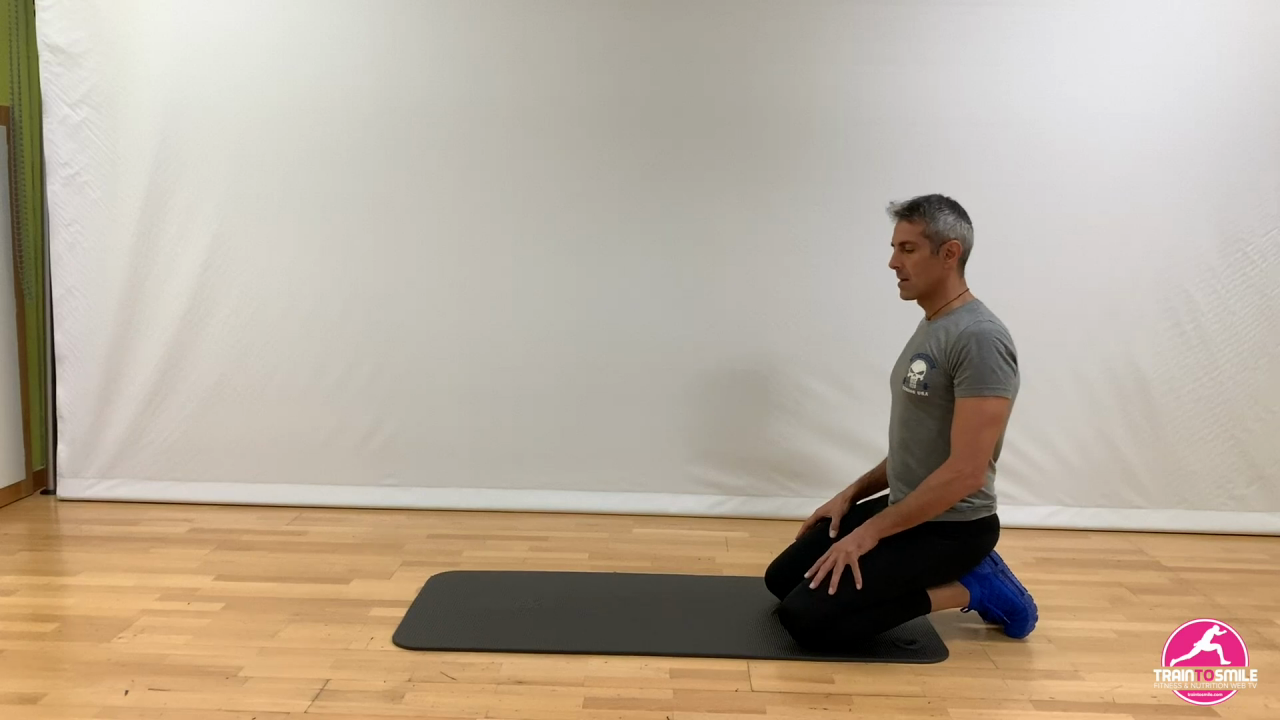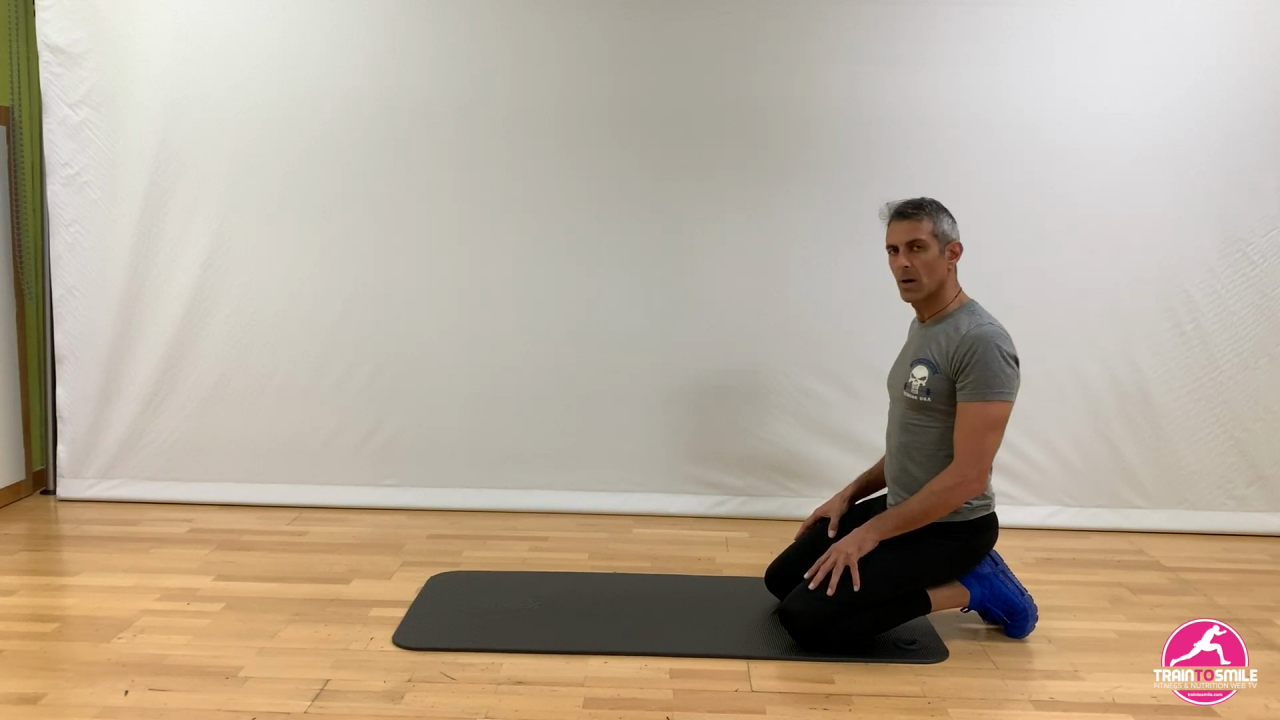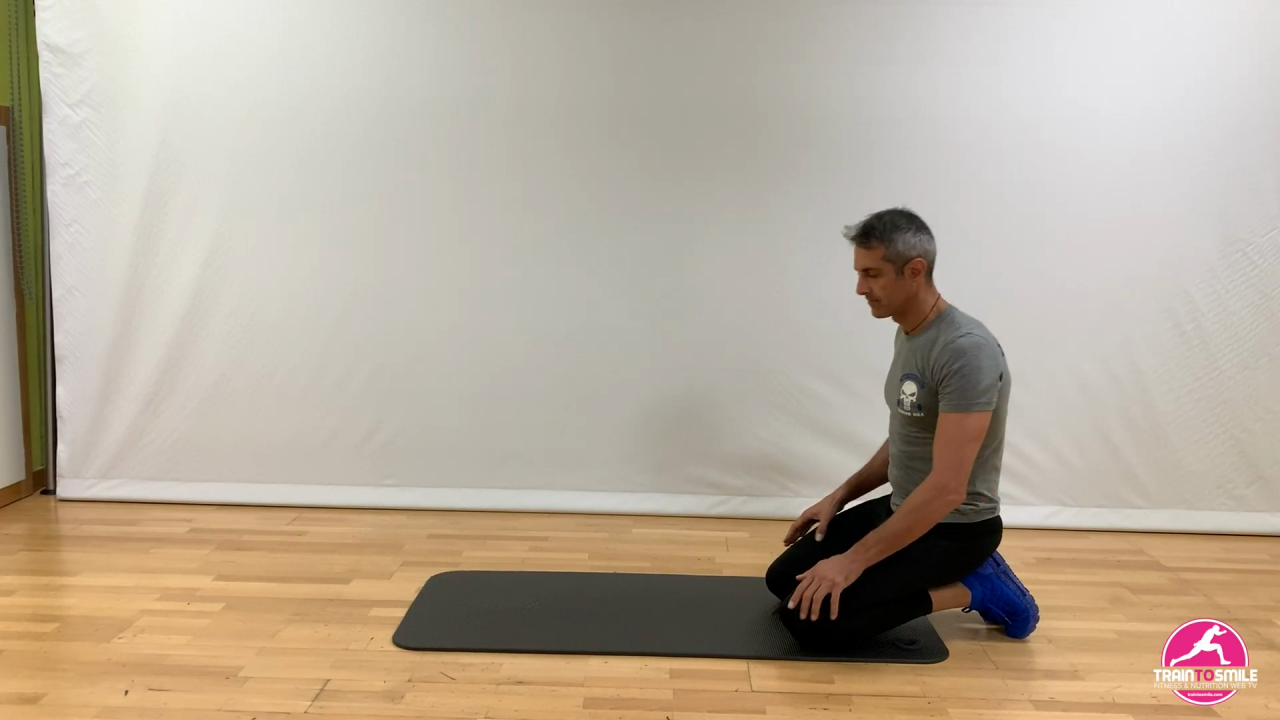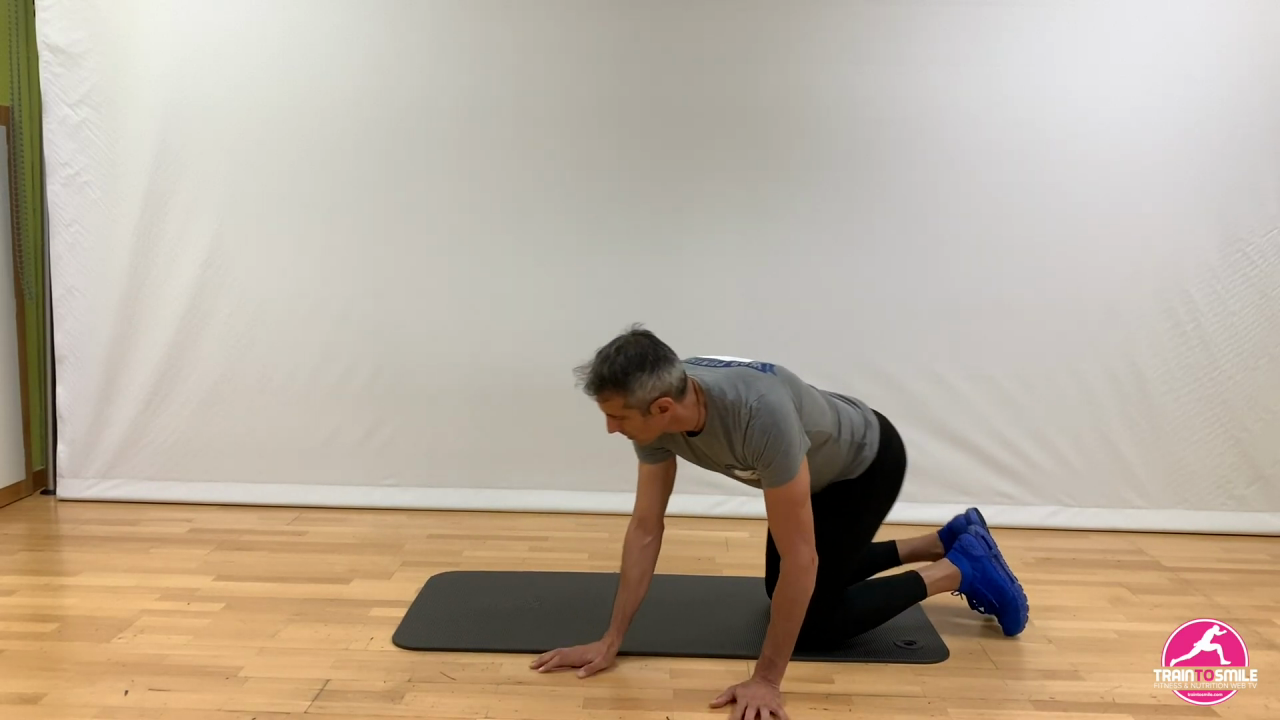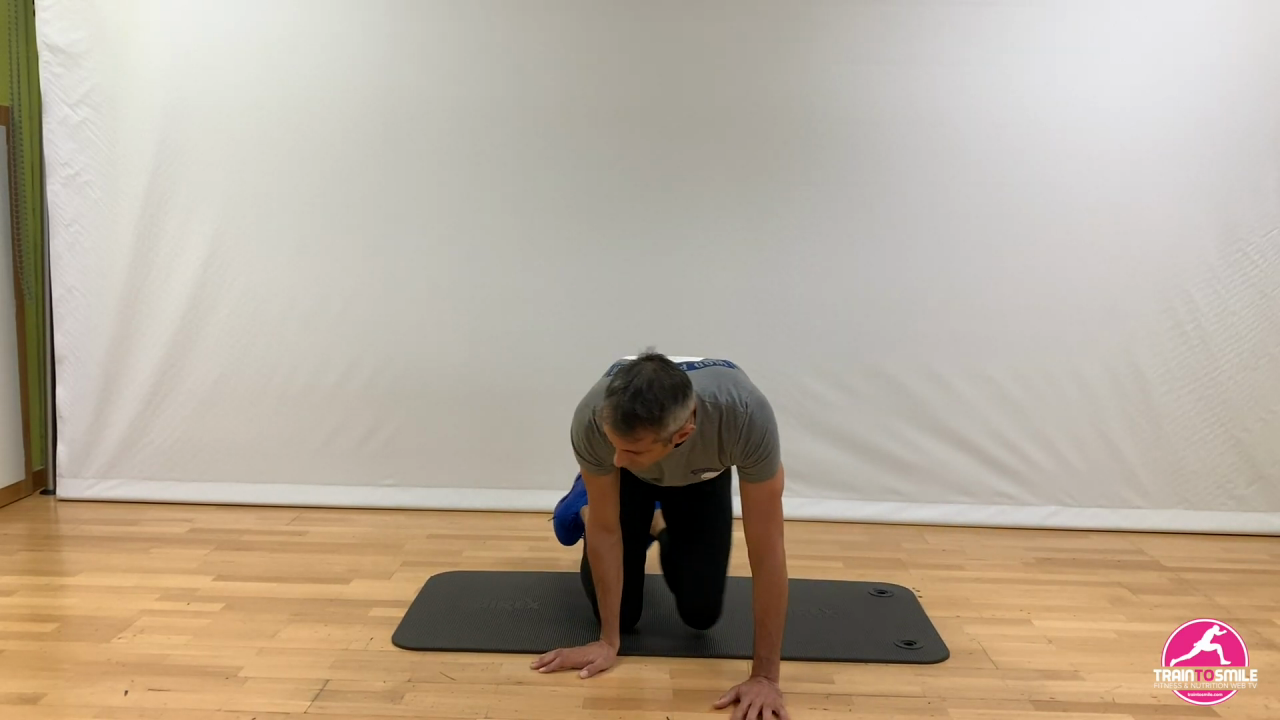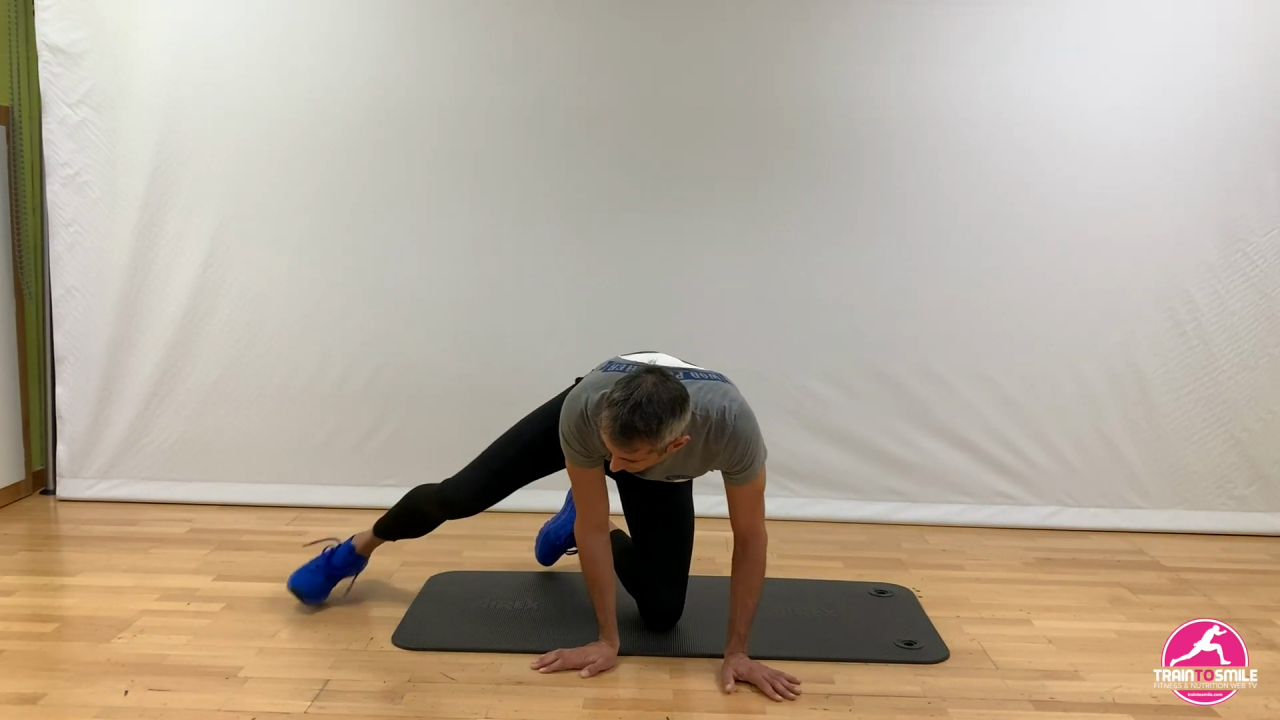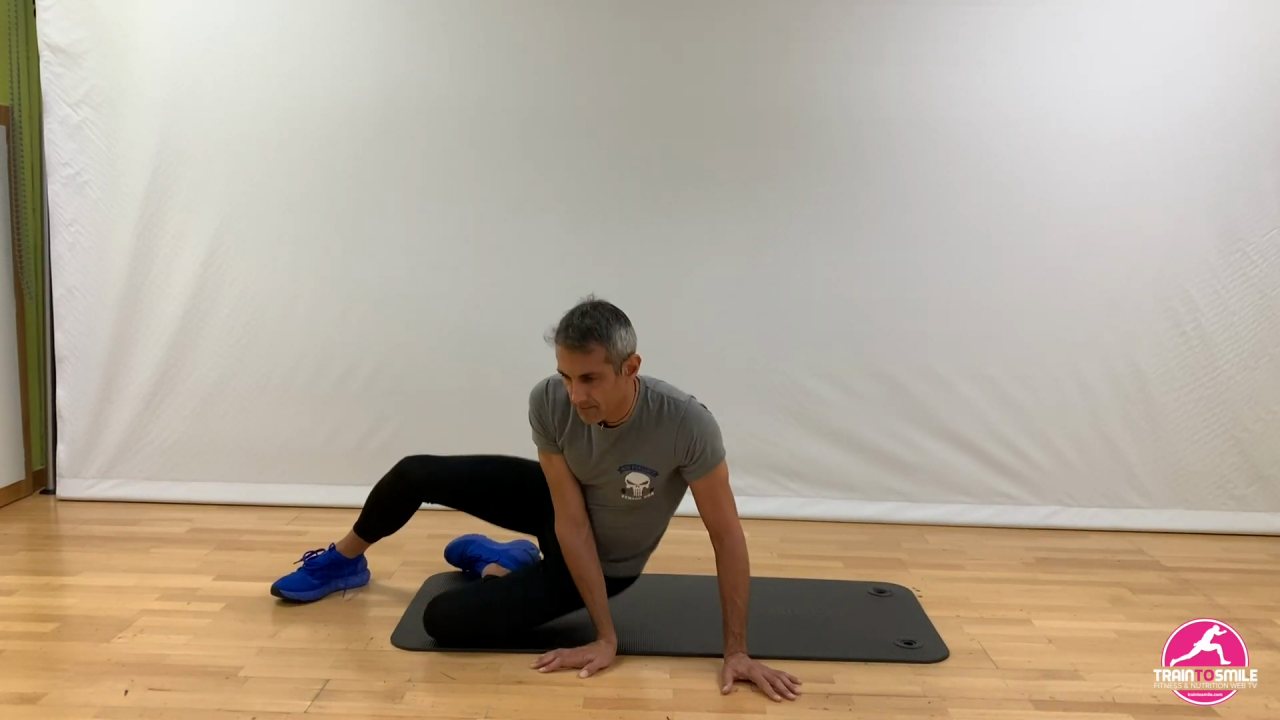
dt=0.7s
person 1, frame 1
left shoulder: (979, 339)
right shoulder: (932, 327)
left elbow: (965, 471)
left wrist: (870, 533)
right wrist: (852, 494)
left hip: (949, 528)
right hip: (906, 507)
left knee: (804, 617)
right knee: (783, 579)
left ankle: (970, 589)
right ankle: (956, 576)
person 1, frame 2
left shoulder: (981, 343)
right shoulder: (922, 327)
left elbow: (968, 475)
left wrist: (871, 534)
right wrist: (850, 494)
left hip: (948, 528)
right hip: (902, 506)
left knee: (804, 617)
right knee: (783, 579)
left ankle: (969, 588)
right ankle: (956, 576)
person 1, frame 3
left shoulder: (963, 351)
right shoulder: (908, 335)
left elbow: (947, 489)
left wrist: (853, 561)
right wrist: (838, 497)
left hip: (952, 529)
right hip: (907, 506)
left knee: (811, 619)
right knee: (784, 580)
left ankle: (970, 590)
right ankle: (949, 578)
person 1, frame 4
left shoulder: (759, 414)
right shoulder: (661, 411)
left elbow: (799, 557)
right elbow: (645, 529)
left wrist: (766, 680)
right wrist: (611, 639)
left hip: (864, 465)
right hip: (820, 462)
left knee: (814, 621)
right knee: (781, 590)
left ankle: (956, 570)
right ankle: (947, 541)
person 1, frame 5
left shoulder: (747, 415)
right shoulder: (595, 419)
left elbow: (767, 550)
right elbow: (605, 528)
left wrist: (765, 676)
right wrist: (608, 641)
left hip: (698, 477)
left knee: (701, 612)
right knee: (619, 612)
left ankle: (656, 524)
right ankle: (582, 506)
person 1, frame 6
left shoulder: (732, 427)
right shoulder: (584, 410)
left elbow: (750, 540)
right elbow: (594, 527)
left wrist: (737, 652)
right wrist: (606, 641)
right hip: (601, 410)
left knee: (663, 612)
right knee: (456, 497)
left ankle: (577, 521)
right ankle: (358, 549)
person 1, frame 7
left shoulder: (686, 424)
right shoulder: (549, 401)
left elbow: (728, 538)
right elbow: (569, 523)
left wrist: (736, 651)
right wrist: (604, 638)
left hip: (606, 563)
right hip: (562, 510)
right knee: (415, 475)
left ankle: (501, 567)
right ankle: (342, 561)
